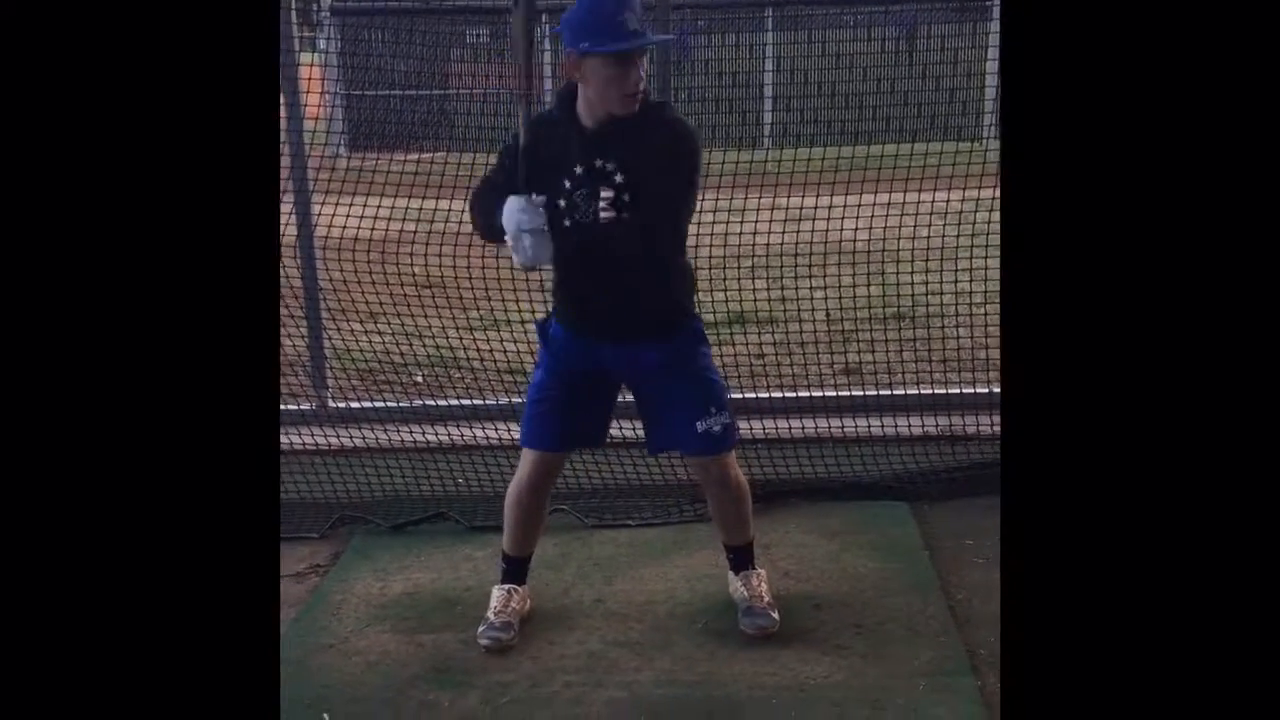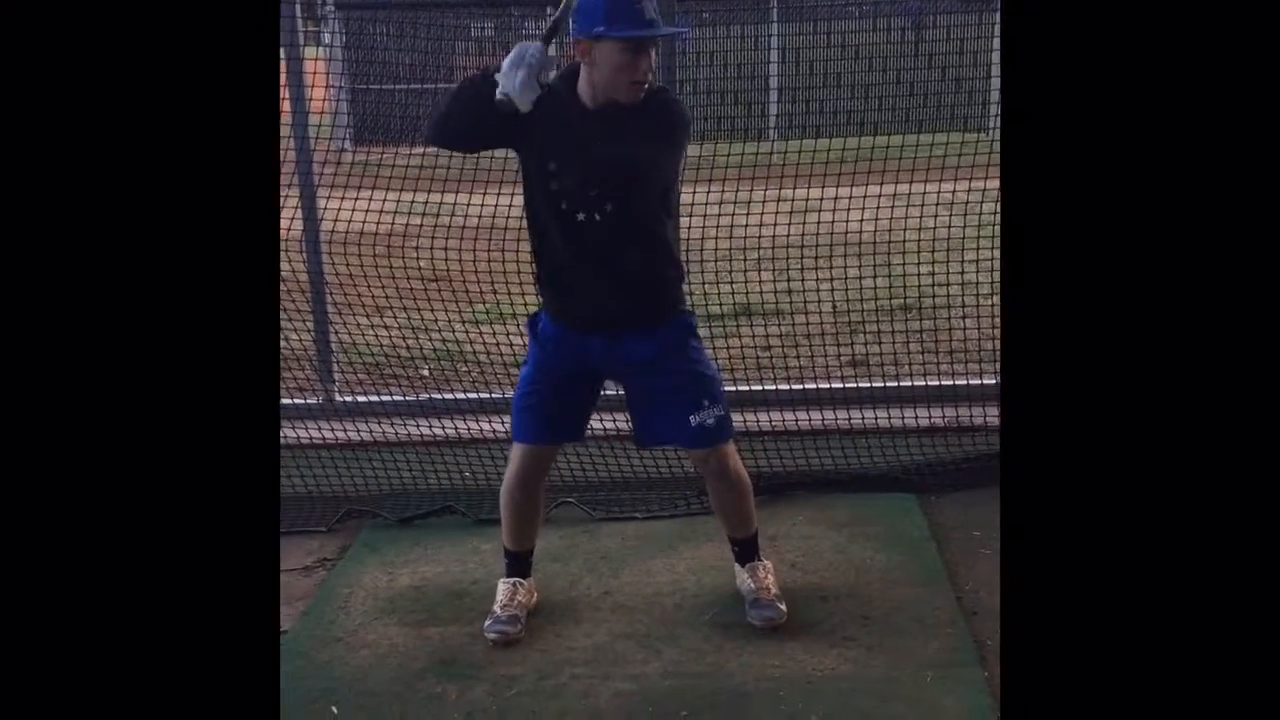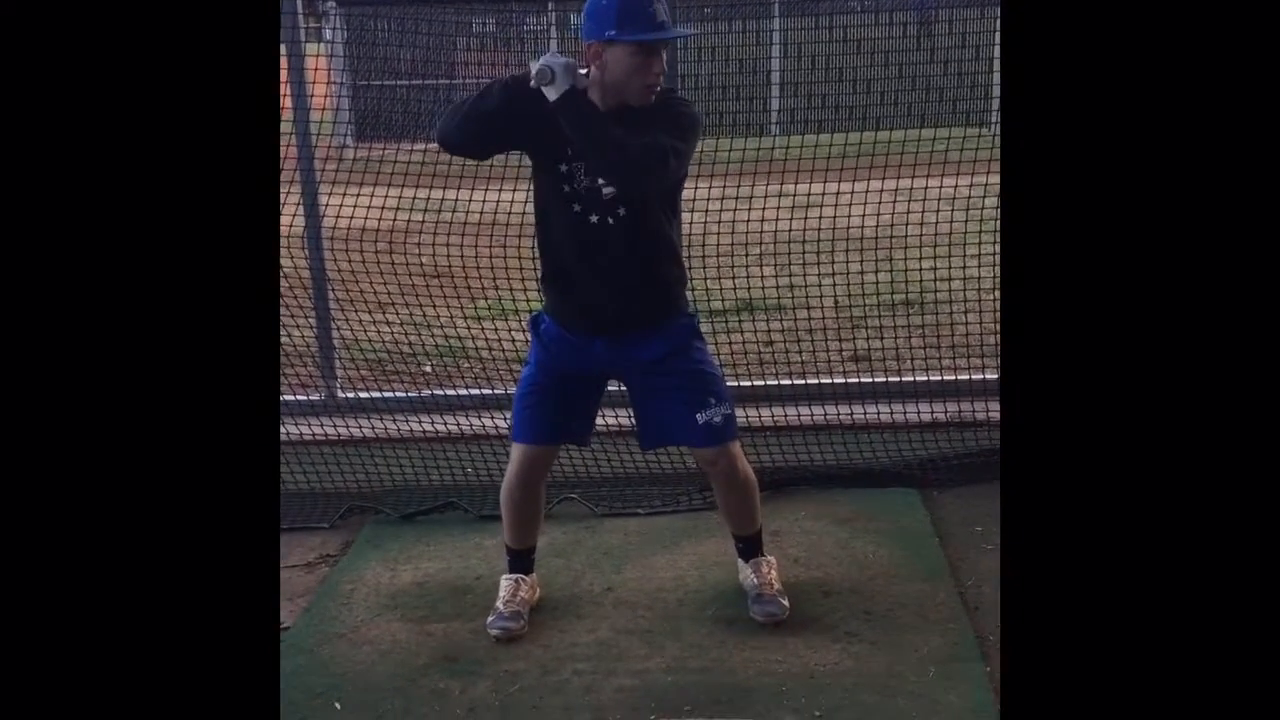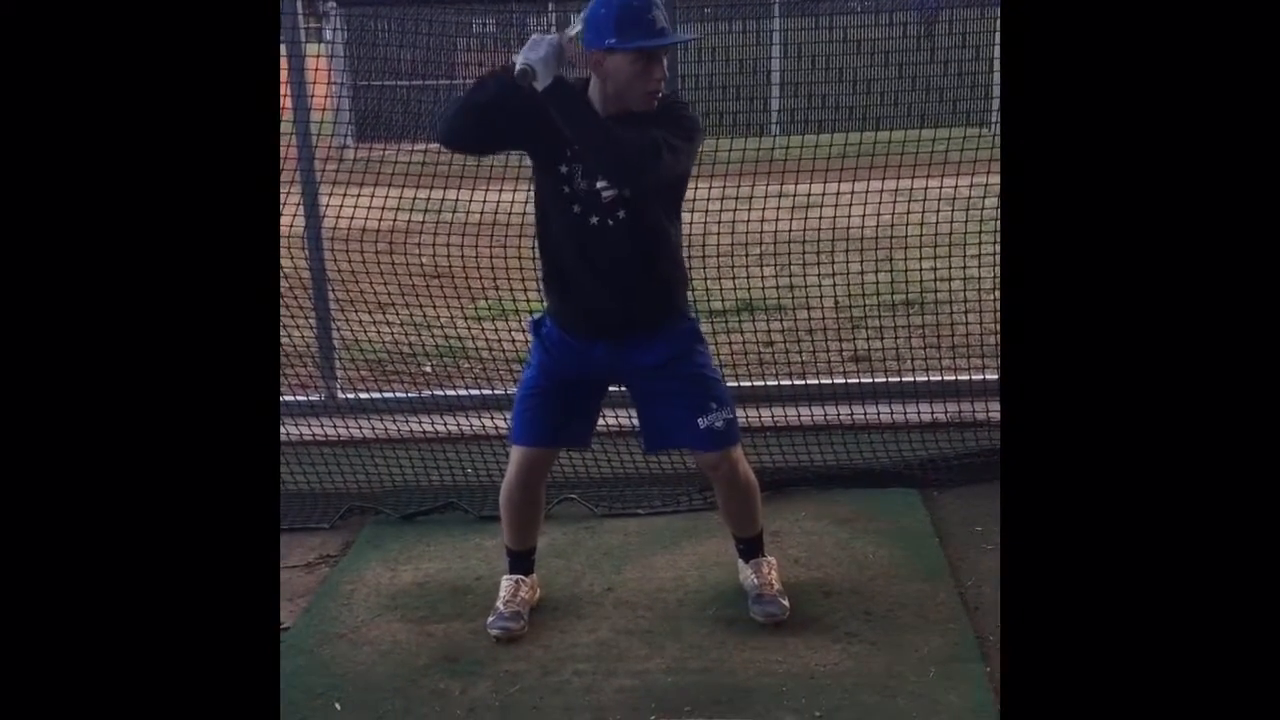
dt=0.4s
person 1, frame 1
left shoulder: (669, 138)
right shoulder: (543, 136)
left elbow: (656, 246)
right elbow: (483, 208)
left wrist: (560, 248)
right wrist: (509, 213)
left hip: (663, 333)
right hip: (575, 332)
left knee: (717, 464)
right knee: (536, 465)
left ankle: (745, 573)
right ankle: (511, 586)
person 1, frame 2
left shoulder: (663, 115)
right shoulder: (542, 101)
left elbow: (614, 174)
right elbow: (442, 130)
left wrist: (531, 111)
right wrist: (497, 79)
left hip: (653, 325)
right hip: (565, 324)
left knee: (715, 453)
right knee: (527, 458)
left ankle: (751, 565)
right ankle: (517, 579)
person 1, frame 3
left shoulder: (673, 117)
right shoulder: (546, 111)
left elbow: (639, 175)
right elbow: (454, 136)
left wrist: (567, 103)
right wrist: (527, 85)
left hip: (657, 327)
right hip: (568, 326)
left knee: (721, 454)
right knee: (527, 458)
left ankle: (754, 561)
right ankle: (519, 576)
person 1, frame 4
left shoulder: (674, 121)
right shoulder: (546, 112)
left elbow: (632, 166)
right elbow: (453, 131)
left wrist: (552, 90)
right wrist: (516, 74)
left hip: (659, 331)
right hip: (569, 330)
left knee: (723, 458)
right knee: (526, 463)
left ankle: (755, 562)
right ankle: (519, 577)
